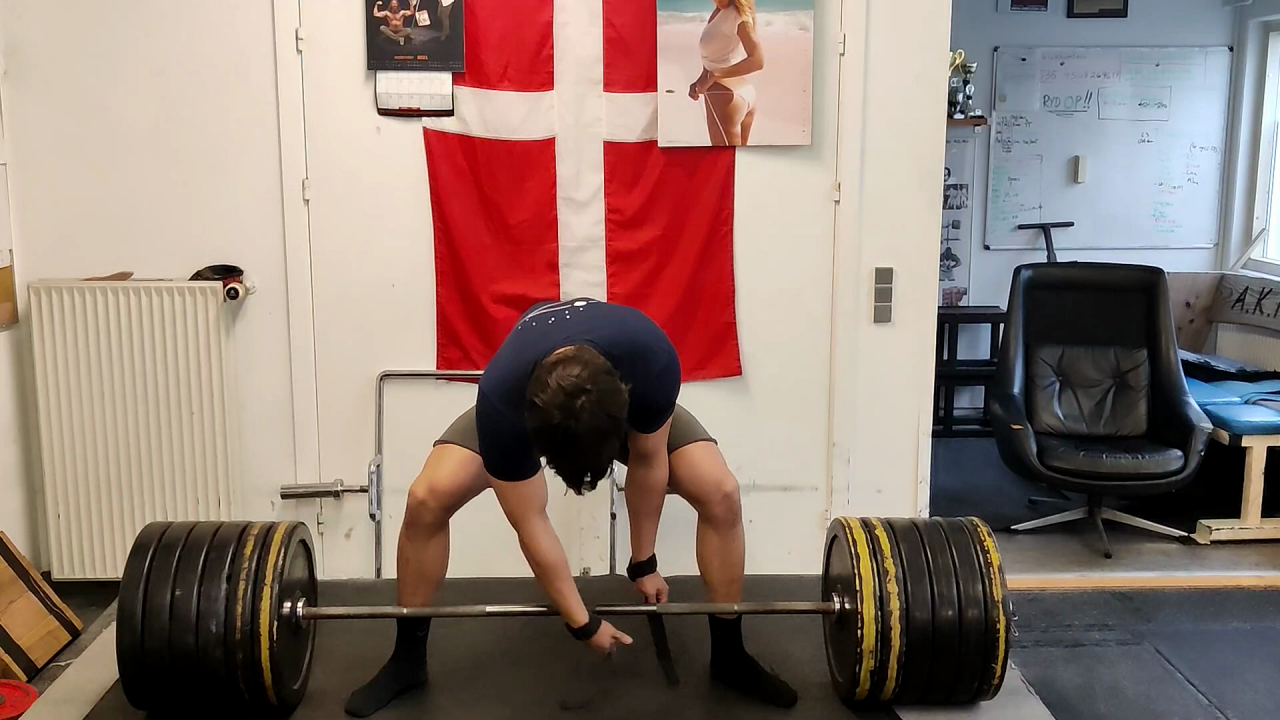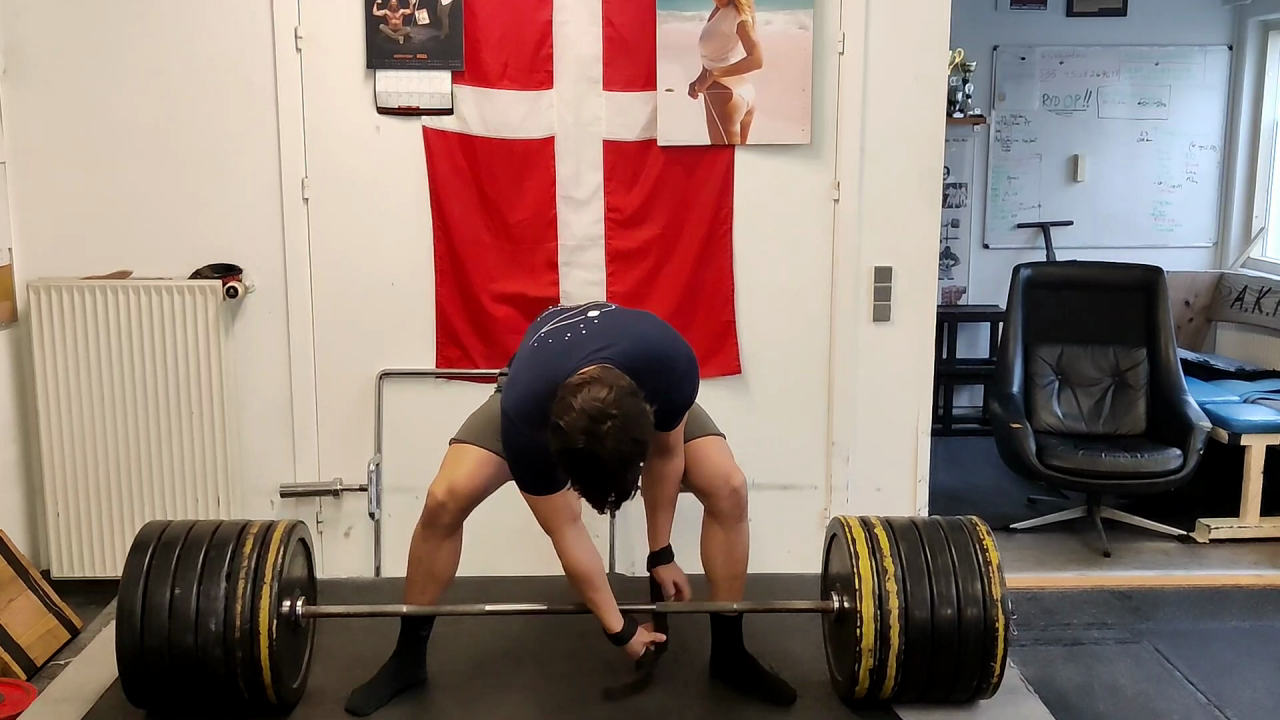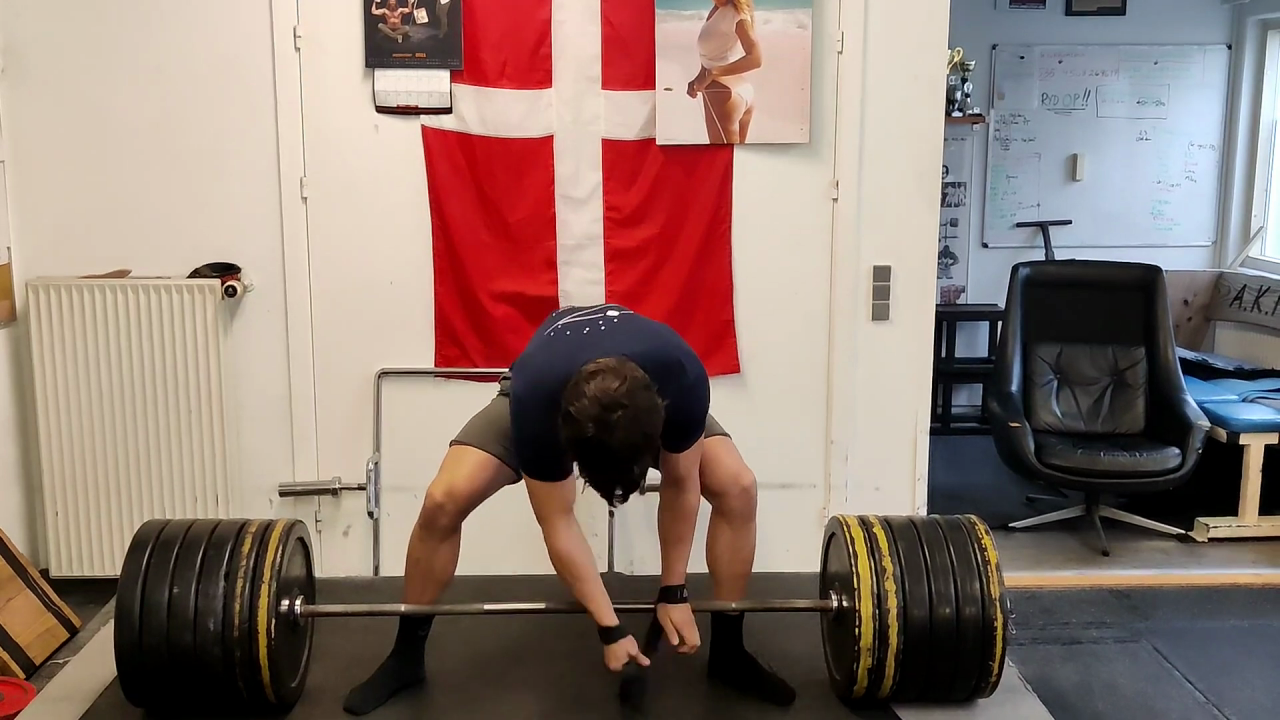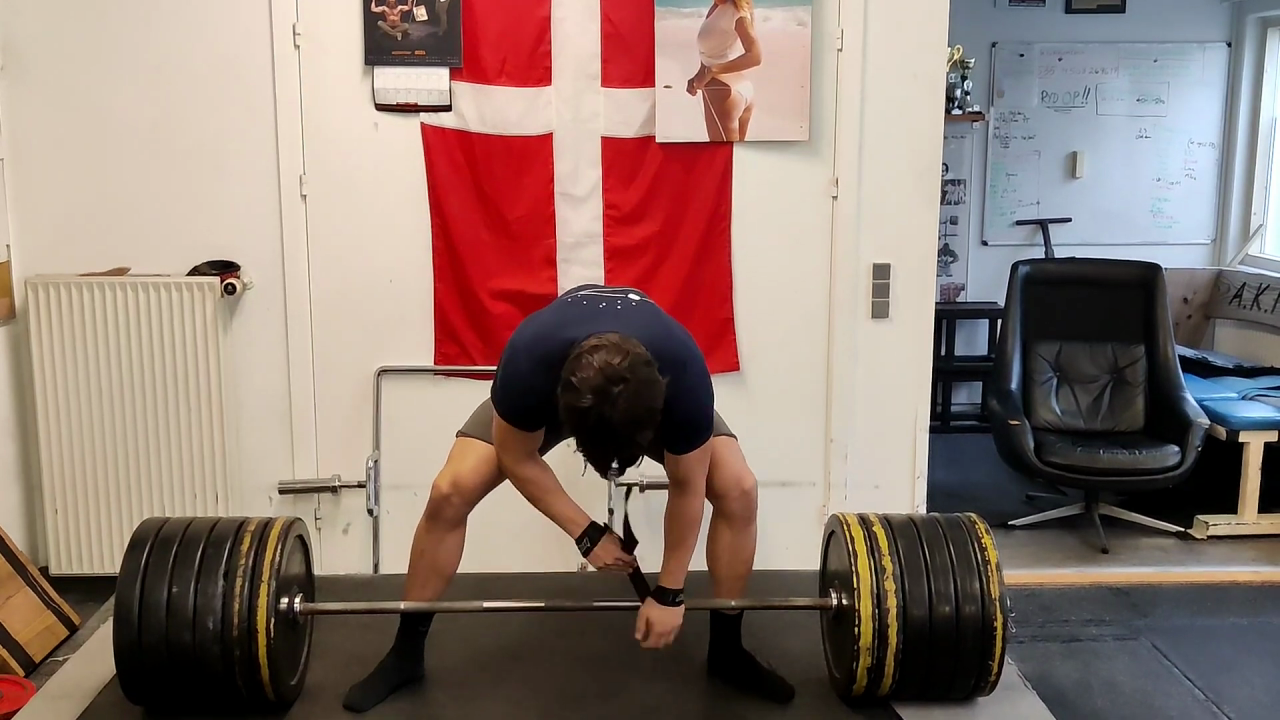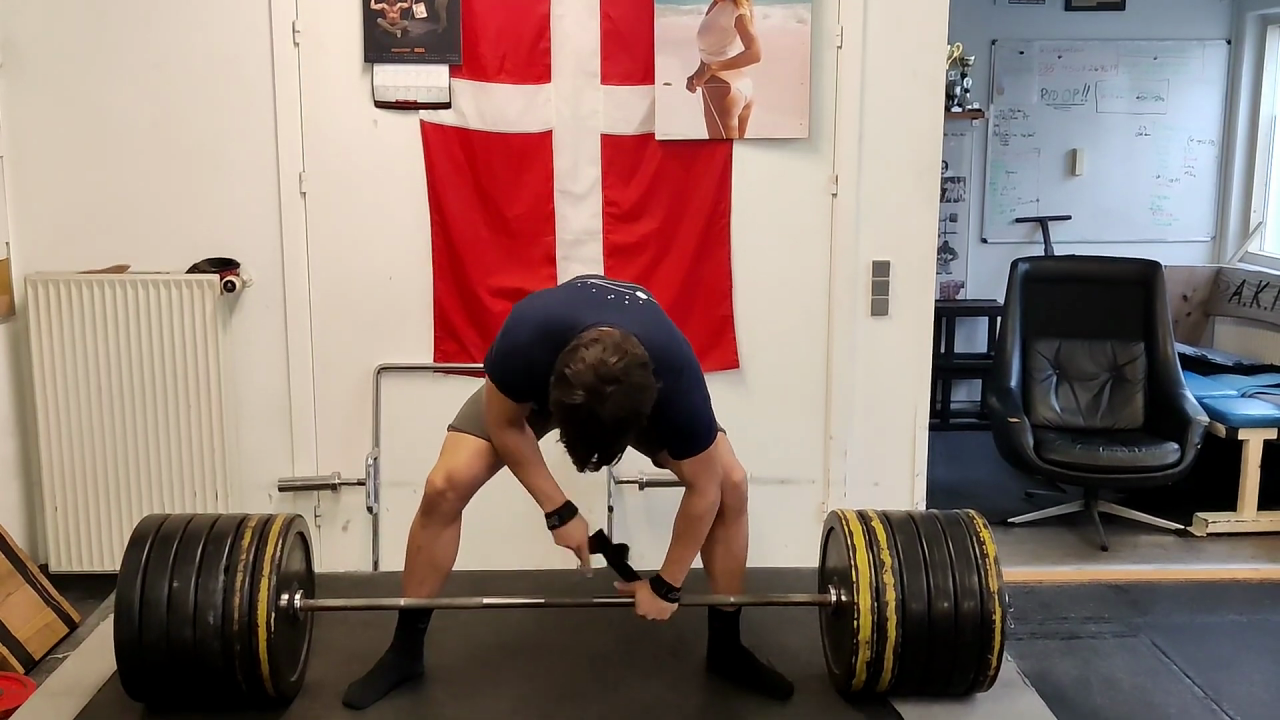
dt=0.3s
person 1, frame 1
left shoulder: (650, 359)
right shoulder: (502, 401)
left elbow: (649, 462)
right elbow: (530, 524)
left wrist: (643, 563)
right wrist: (582, 623)
left hip: (630, 400)
right hip: (525, 394)
left knee: (720, 493)
right knee: (427, 499)
left ankle: (729, 655)
right ankle: (407, 658)
person 1, frame 2
left shoulder: (669, 362)
right shoulder: (524, 413)
left elbow: (666, 453)
right elbow: (566, 533)
left wrist: (660, 554)
right wrist: (619, 630)
left hip: (639, 384)
right hip: (539, 388)
left knee: (727, 487)
right knee: (445, 499)
left ankle: (728, 653)
right ankle: (409, 656)
person 1, frame 3
left shoulder: (682, 378)
right shoulder: (535, 401)
left elbow: (681, 484)
right elbow: (559, 526)
left wrist: (673, 592)
right wrist: (609, 630)
left hip: (650, 389)
right hip: (550, 392)
left knee: (737, 489)
right knee: (444, 501)
left ankle: (728, 653)
right ankle: (406, 656)
person 1, frame 4
left shoulder: (684, 376)
right shoulder: (530, 359)
left elbow: (687, 488)
right elbow: (517, 459)
left wrist: (669, 594)
right wrist: (588, 534)
left hip: (651, 388)
right hip: (553, 383)
left knee: (738, 490)
right knee: (450, 492)
left ankle: (726, 649)
right ankle: (407, 652)
person 1, frame 5
left shoulder: (676, 379)
right shoulder: (528, 336)
left elbow: (705, 489)
right elbow: (505, 425)
left wrist: (667, 585)
right wrist: (560, 513)
left hip: (642, 388)
right hip: (534, 377)
left knee: (730, 484)
right knee: (445, 486)
left ankle: (726, 646)
right ankle: (406, 648)
